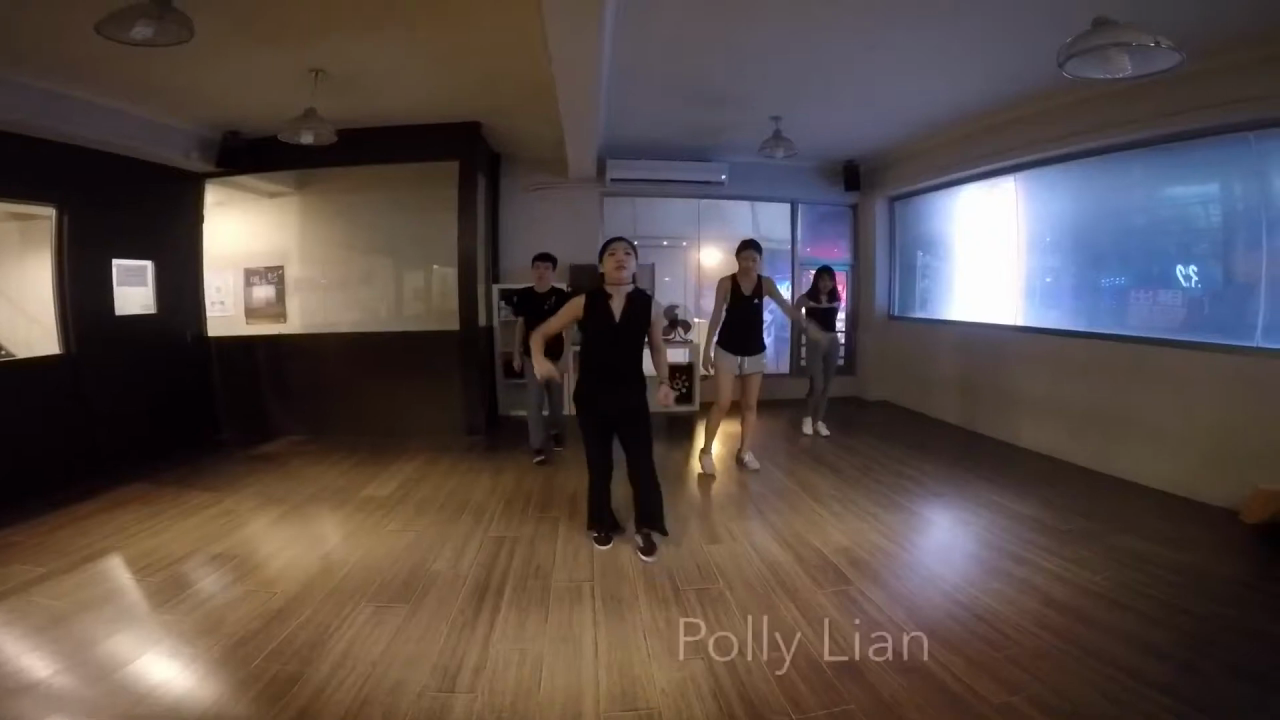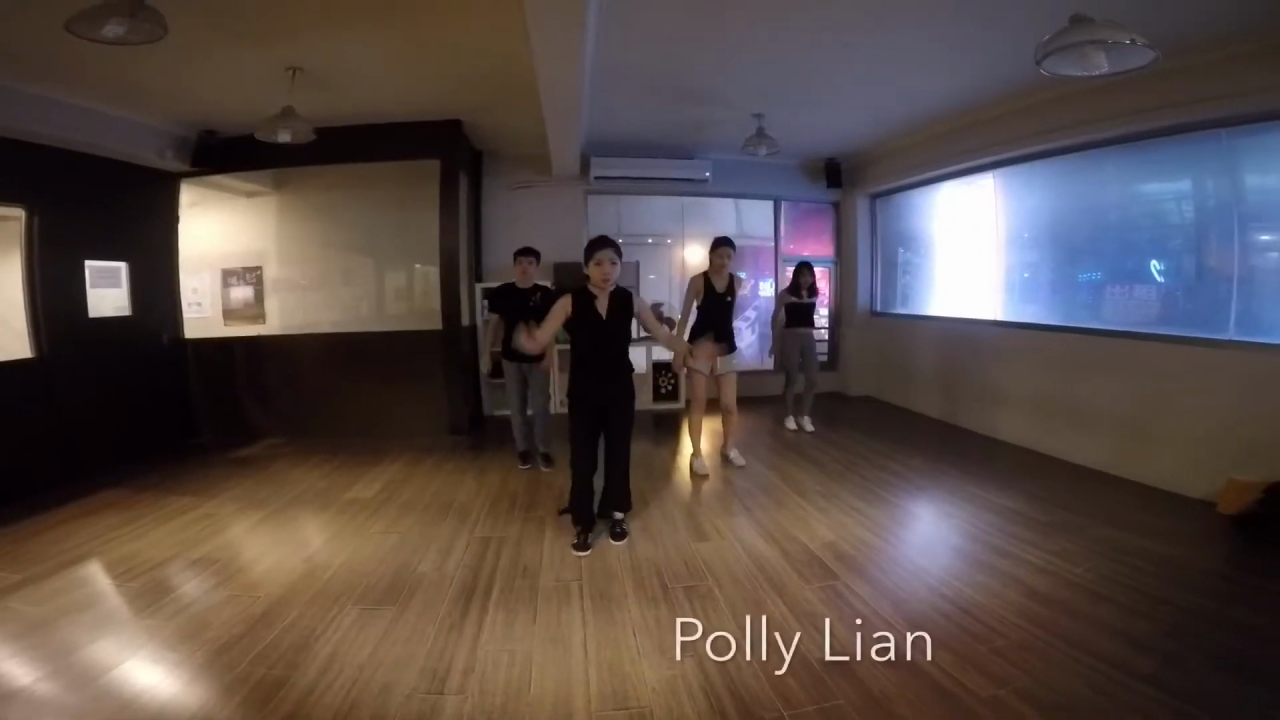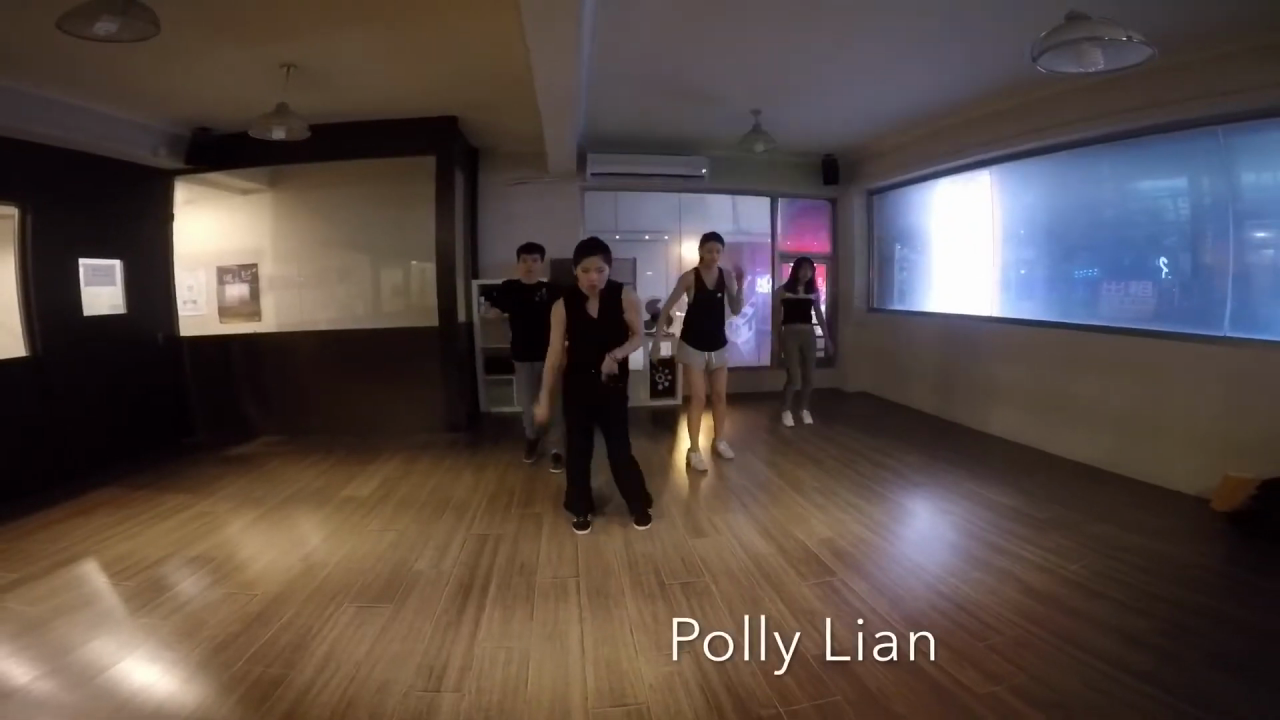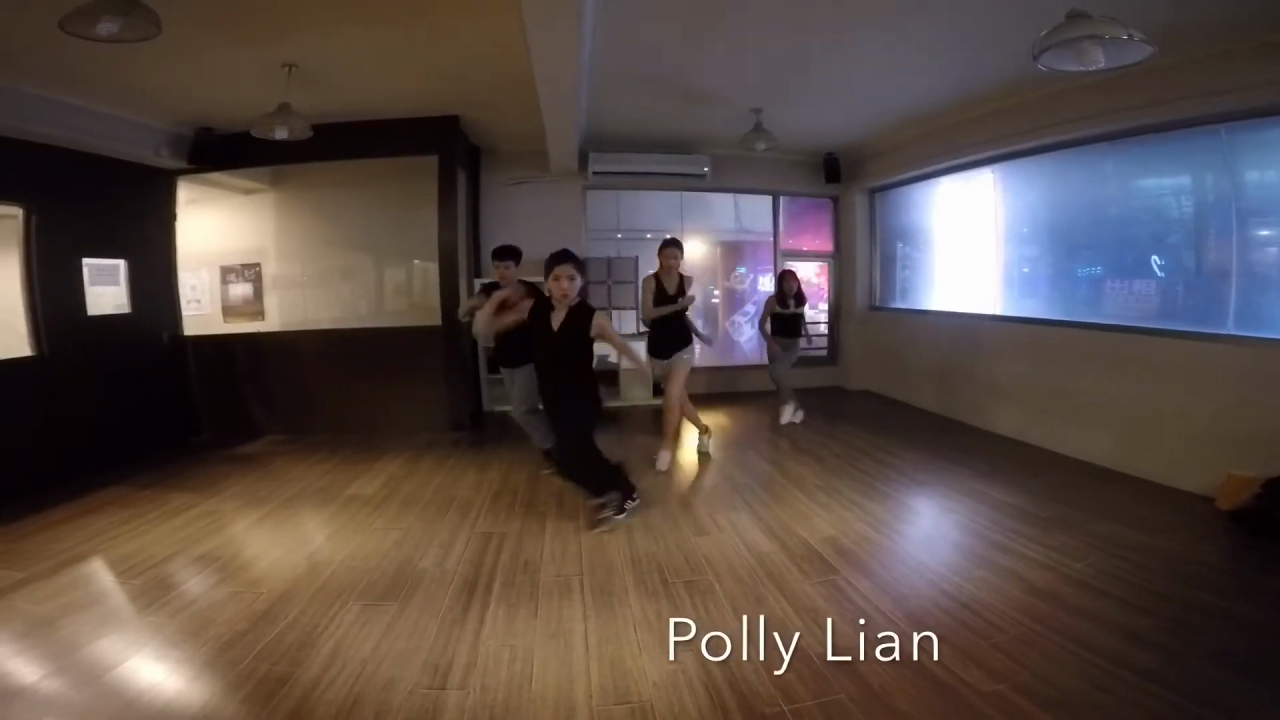
dt=0.5s
person 1, frame 1
left shoulder: (648, 305)
right shoulder: (584, 303)
left elbow: (658, 350)
right elbow: (541, 334)
left wrist: (664, 382)
right wrist: (539, 358)
left hip: (632, 396)
right hip: (592, 395)
left knee: (642, 464)
right knee: (598, 463)
left ankle: (647, 528)
right ankle: (602, 524)
person 1, frame 2
left shoulder: (631, 301)
right shoulder: (570, 302)
left elbow: (661, 334)
right elbow: (539, 342)
left wrist: (689, 351)
right wrist: (528, 342)
left hip: (620, 388)
right hip: (583, 390)
left knee: (618, 453)
right knee: (583, 458)
left ankle: (616, 514)
right ankle: (582, 524)
person 1, frame 3
left shoulder: (624, 295)
right shoulder: (564, 305)
left elbow: (639, 336)
right elbow: (554, 355)
left wrist: (617, 353)
right wrist: (544, 398)
left hip: (612, 383)
right hip: (576, 384)
left knee: (618, 446)
right knee: (578, 449)
left ankle: (639, 504)
right ankle: (581, 509)
person 1, frame 4
left shoulder: (591, 318)
right shoulder: (533, 308)
left elbow: (621, 346)
right elbow: (484, 331)
left wrist: (642, 364)
right wrist: (494, 301)
left hip: (582, 397)
right hip: (554, 398)
left knee: (566, 457)
right knee: (577, 454)
left ankle: (608, 494)
right ankle: (622, 491)
person 2, frame 1
left shoulder: (765, 283)
right shoulder: (726, 283)
left elbow: (787, 308)
right elbow: (716, 316)
left wrist: (811, 329)
right wrist: (707, 349)
left hip: (755, 351)
right hip: (728, 350)
left knee: (750, 404)
right knee: (722, 403)
left ankle: (744, 451)
right ankle: (706, 451)
person 2, frame 2
left shoulder: (736, 282)
right shoulder: (698, 281)
right elbow: (684, 316)
left hip: (725, 350)
right hip: (699, 349)
left knee: (729, 405)
right knee: (698, 403)
left ankle: (729, 448)
right ankle: (696, 454)
person 2, frame 3
left shoulder: (724, 276)
right shoulder: (689, 278)
left elbow: (736, 309)
right elbow: (667, 308)
left wrist: (740, 285)
right wrist: (660, 335)
left hip: (718, 345)
right hip: (693, 344)
left knee: (720, 396)
right knee: (698, 398)
left ankle: (720, 440)
right ankle: (693, 450)
person 2, frame 4
left shoulder: (686, 281)
right shoulder: (650, 281)
right elbow: (646, 315)
left wrist: (698, 333)
right wrist: (676, 306)
left hip: (681, 348)
right hip: (658, 351)
left knee: (671, 400)
right knee: (680, 400)
left ankle: (666, 447)
right ankle: (703, 431)
person 3, frame 1
left shoulder: (560, 296)
right shoulder: (523, 295)
right elbow: (520, 325)
left wrist: (564, 356)
right wrist: (517, 353)
left hip: (555, 356)
right hip: (531, 356)
left knee: (556, 400)
right knee: (534, 402)
left ankle: (555, 432)
right ankle: (538, 446)
person 3, frame 2
left shoulder: (545, 294)
right shoulder: (501, 292)
right elbow: (495, 324)
left wrist: (549, 356)
right wrist: (486, 353)
left hip: (537, 359)
right hip: (510, 358)
left knee: (540, 406)
right knee: (516, 406)
left ankle: (543, 449)
right ankle: (523, 448)
person 3, frame 3
left shoulder: (552, 290)
right shoulder: (507, 288)
right elbow: (492, 312)
right wrist: (493, 312)
right hip: (523, 358)
left knee: (554, 406)
right knee: (529, 408)
left ankle: (555, 450)
right ankle: (532, 438)
person 3, frame 4
left shoulder: (529, 290)
right shoulder: (488, 290)
right elbow: (464, 315)
right wrist: (472, 304)
left hip: (528, 360)
right hip: (505, 361)
left knee: (522, 409)
right knee: (521, 409)
left ankle: (549, 445)
right ankle: (545, 443)
person 4, frame 1
left shoulder: (836, 300)
right shoulder: (806, 299)
left hip: (832, 343)
right hip: (815, 343)
left knee: (826, 386)
right knee: (817, 386)
left ankle: (819, 421)
right ankle: (808, 417)
person 4, frame 2
left shoulder: (813, 295)
right shoulder: (786, 294)
right elbow: (776, 318)
right wrist: (776, 342)
left hip: (809, 338)
right hip: (791, 338)
left knee: (813, 379)
right knee: (792, 379)
left ankle: (804, 416)
right ankle: (789, 416)
person 4, frame 3
left shoulder: (813, 291)
right shoulder: (783, 291)
left elbow: (819, 315)
right elbow: (777, 316)
left wrist: (827, 338)
right wrist: (777, 340)
left hip: (808, 334)
right hip: (790, 334)
left knee: (809, 376)
right knee: (794, 376)
left ankle: (804, 409)
right ankle: (787, 411)
person 4, frame 4
left shoulder: (801, 300)
right shoulder: (772, 301)
right elbow: (762, 325)
left wrist: (806, 333)
right wrist: (770, 343)
left hip: (792, 345)
right hip: (775, 345)
left knee: (776, 371)
right knee: (782, 380)
left ankle: (787, 403)
right ankle: (796, 409)
